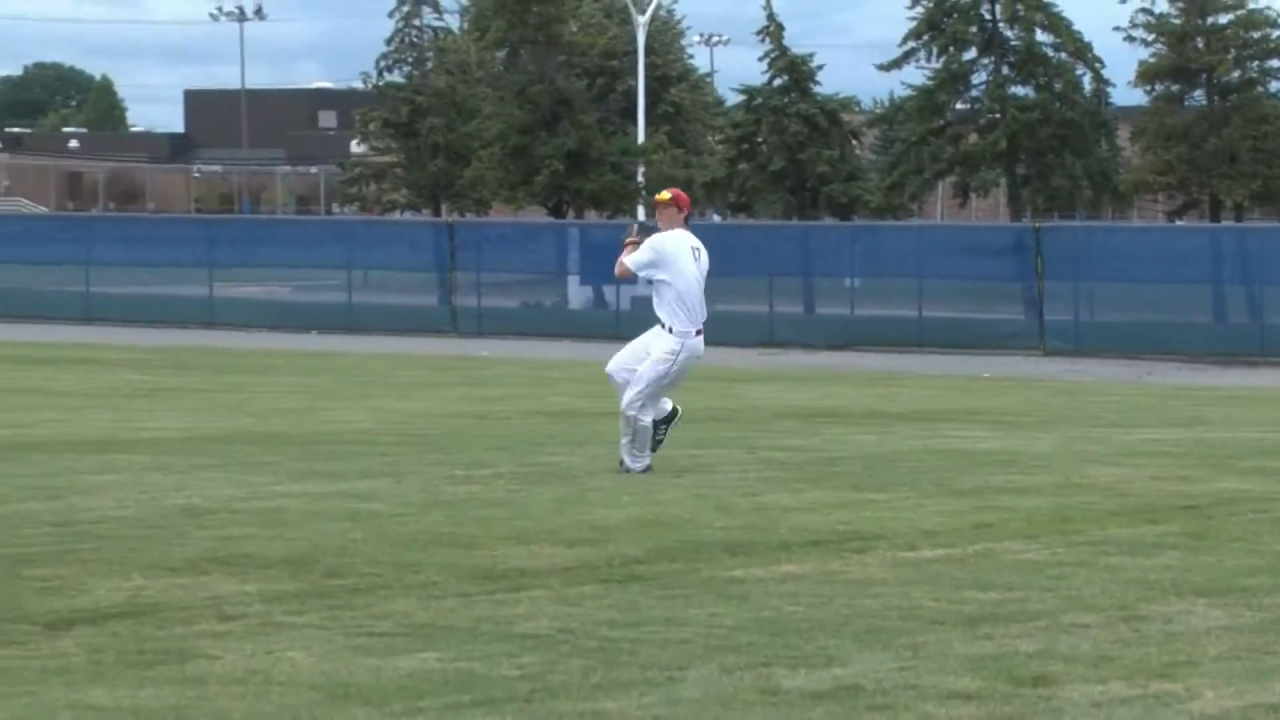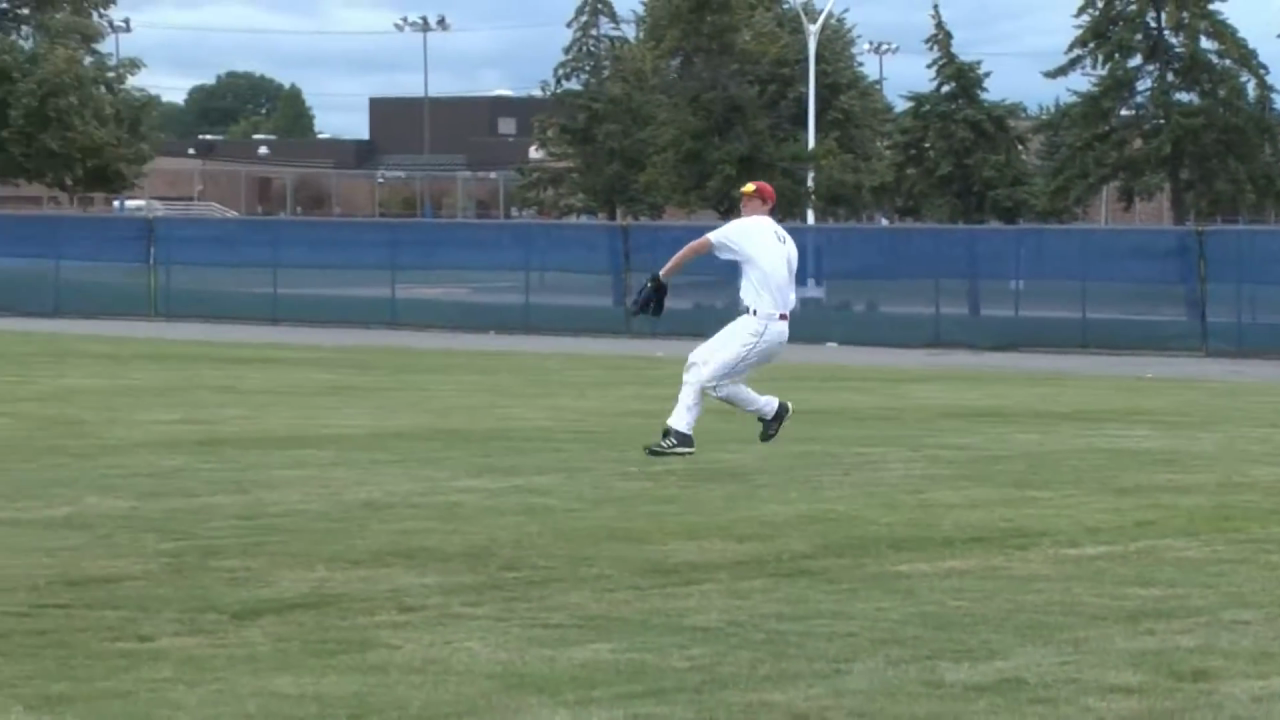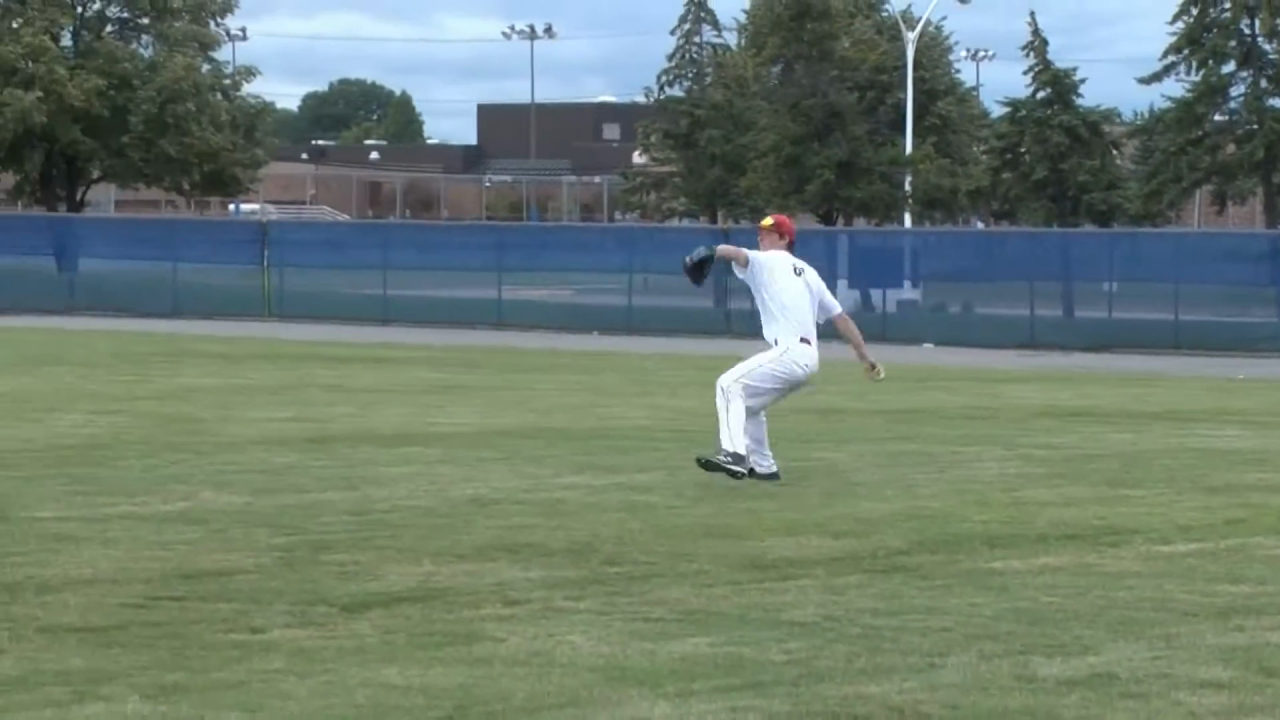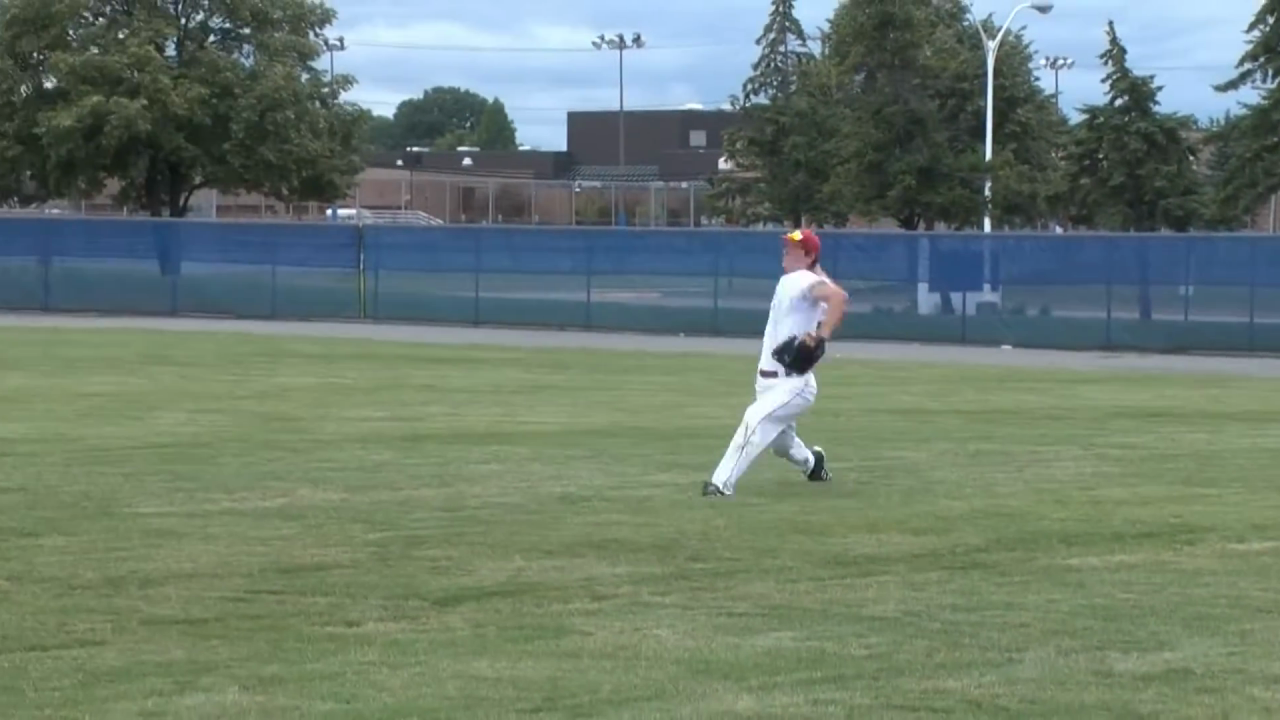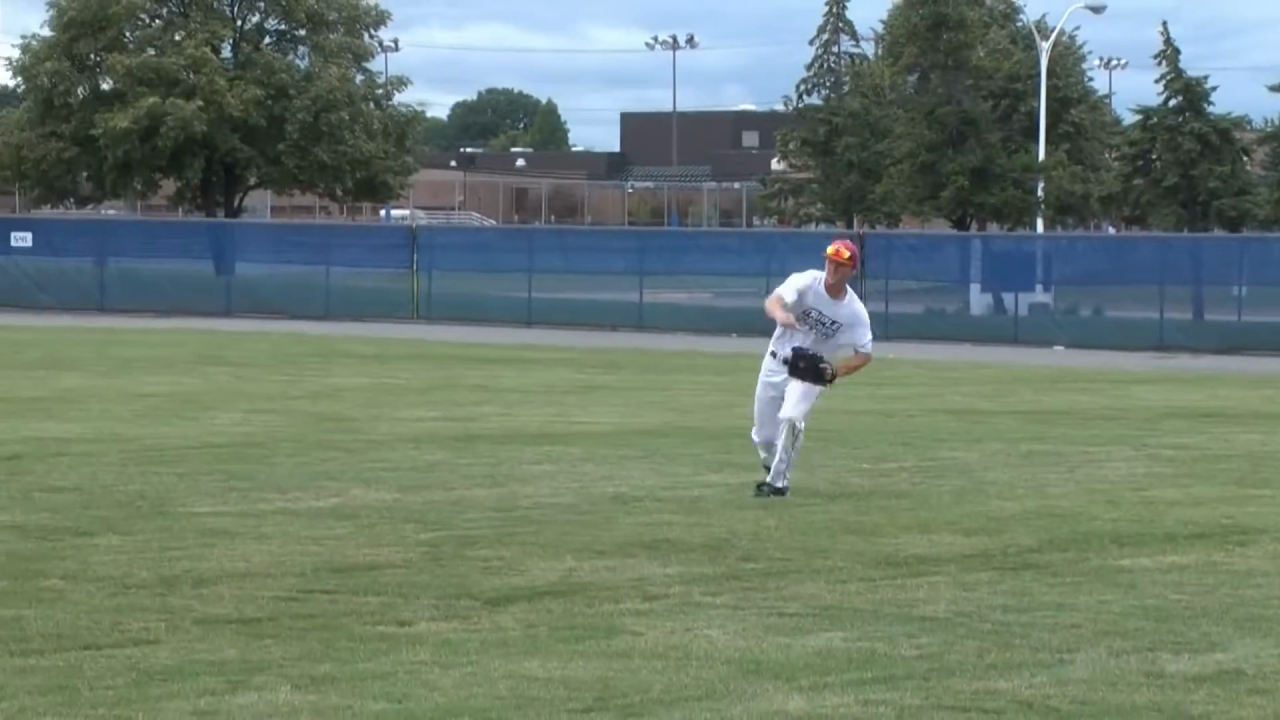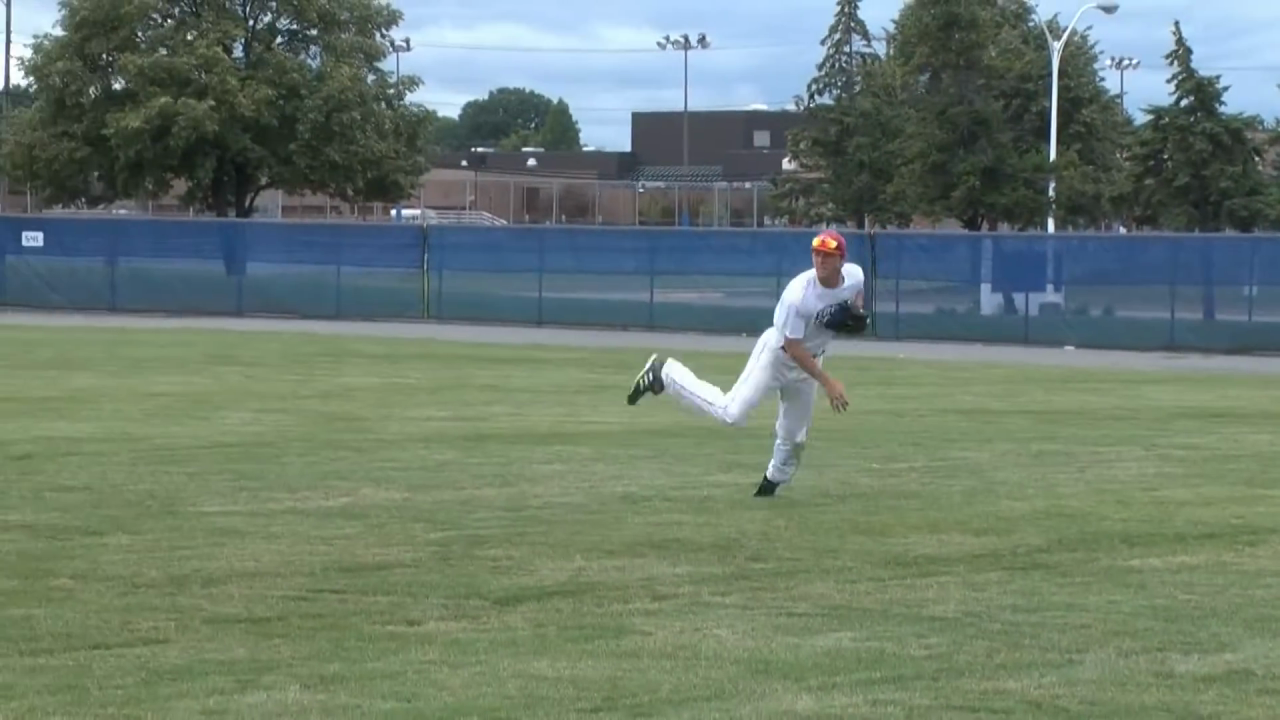
dt=0.2s
person 1, frame 1
left shoulder: (664, 242)
right shoulder: (697, 248)
left elbow: (621, 271)
left wrist: (629, 248)
left hip: (678, 342)
right hip: (668, 333)
left knee: (632, 402)
right knee: (618, 371)
left ankle: (636, 463)
right ankle: (663, 412)
person 1, frame 2
left shoulder: (747, 227)
right shoulder: (787, 242)
left elbow: (697, 246)
left wrist: (664, 273)
left hip: (763, 326)
right hip: (767, 324)
left knee: (712, 380)
right knee: (699, 365)
left ankle: (771, 408)
right ankle: (678, 435)
person 1, frame 3
left shoulder: (760, 261)
right shoulder: (808, 273)
left elbow: (737, 253)
right elbow: (842, 319)
left wrist: (712, 252)
right wrist: (865, 357)
left hip: (790, 354)
right hip: (802, 358)
left knee: (728, 384)
right knee: (750, 406)
left ankle: (734, 455)
right ankle: (764, 467)
person 1, frame 4
left shoulder: (797, 280)
right shoulder: (794, 280)
left elbow: (837, 295)
left wrist: (818, 336)
left hip: (794, 386)
right hip: (769, 381)
left knee: (755, 423)
right knee: (773, 435)
left ankle: (721, 484)
right ankle: (811, 462)
person 1, frame 5
left shoulder: (856, 311)
right shoulder: (805, 282)
left elbow: (863, 356)
right elbow: (772, 302)
left wrist: (830, 372)
right wrist: (781, 316)
left hip: (807, 377)
right hip: (776, 363)
left knee: (791, 419)
right knee: (762, 434)
left ankle: (777, 481)
right ankle: (772, 458)
person 1, frame 6
left shoulder: (854, 275)
right shoulder: (797, 294)
right elbow: (793, 348)
left wrist: (856, 316)
right wrist: (827, 382)
left hip: (809, 363)
right hip: (775, 354)
left knee: (794, 436)
right knee: (731, 411)
left ankle: (776, 477)
right ankle: (663, 373)
